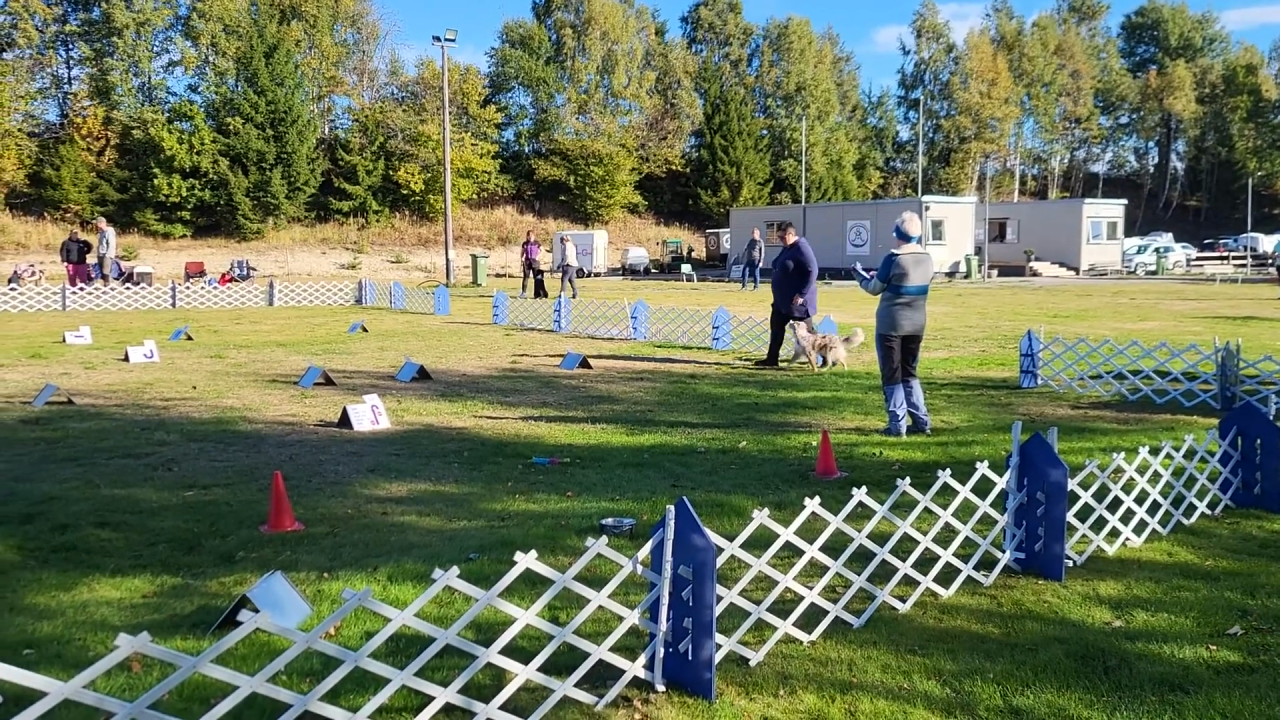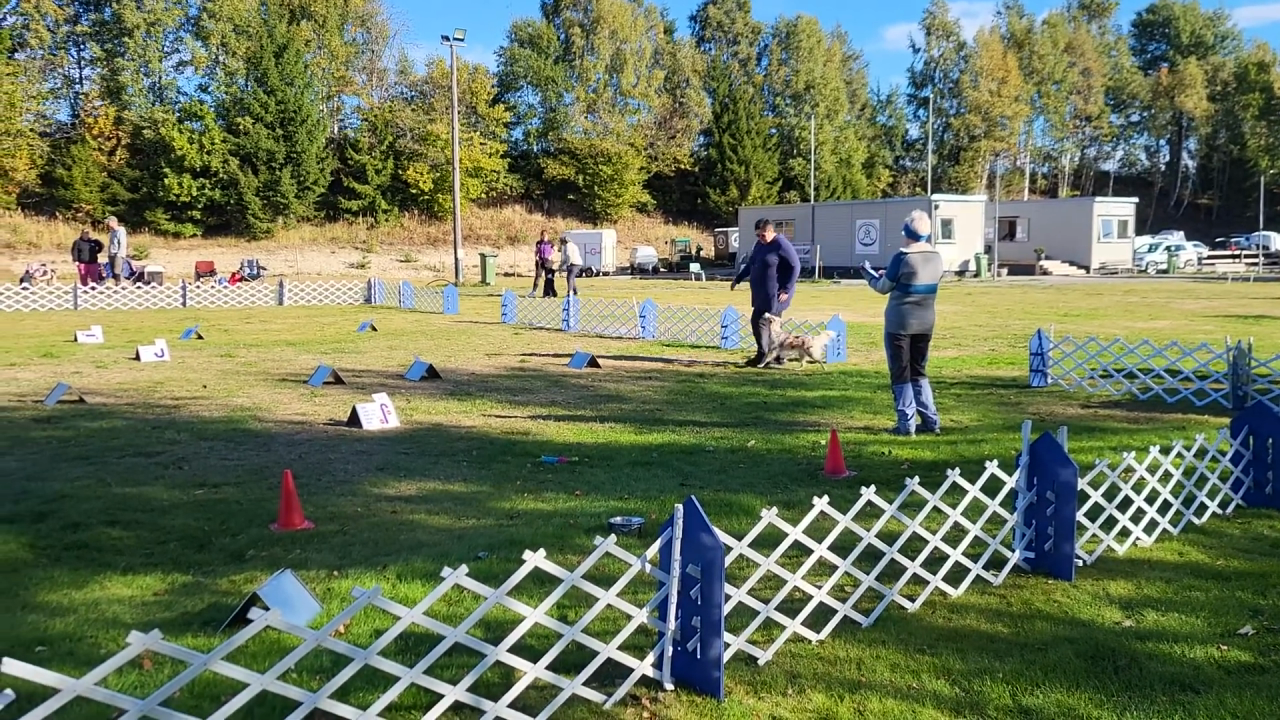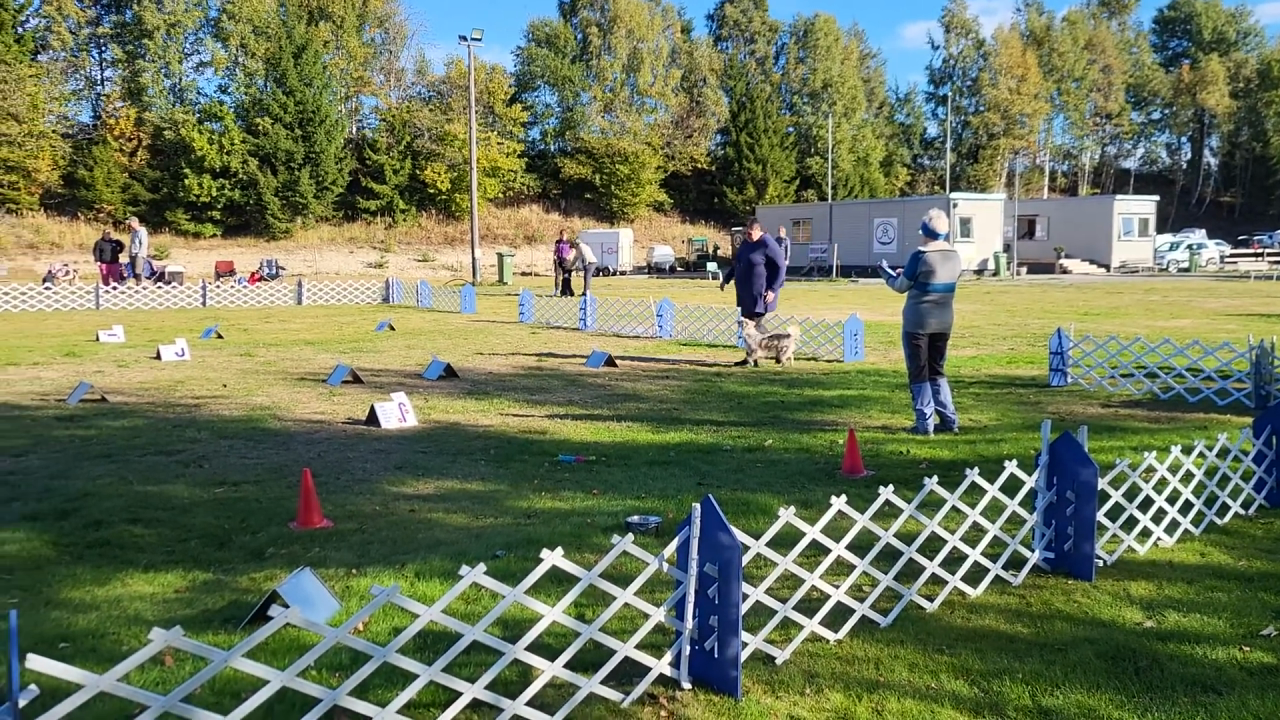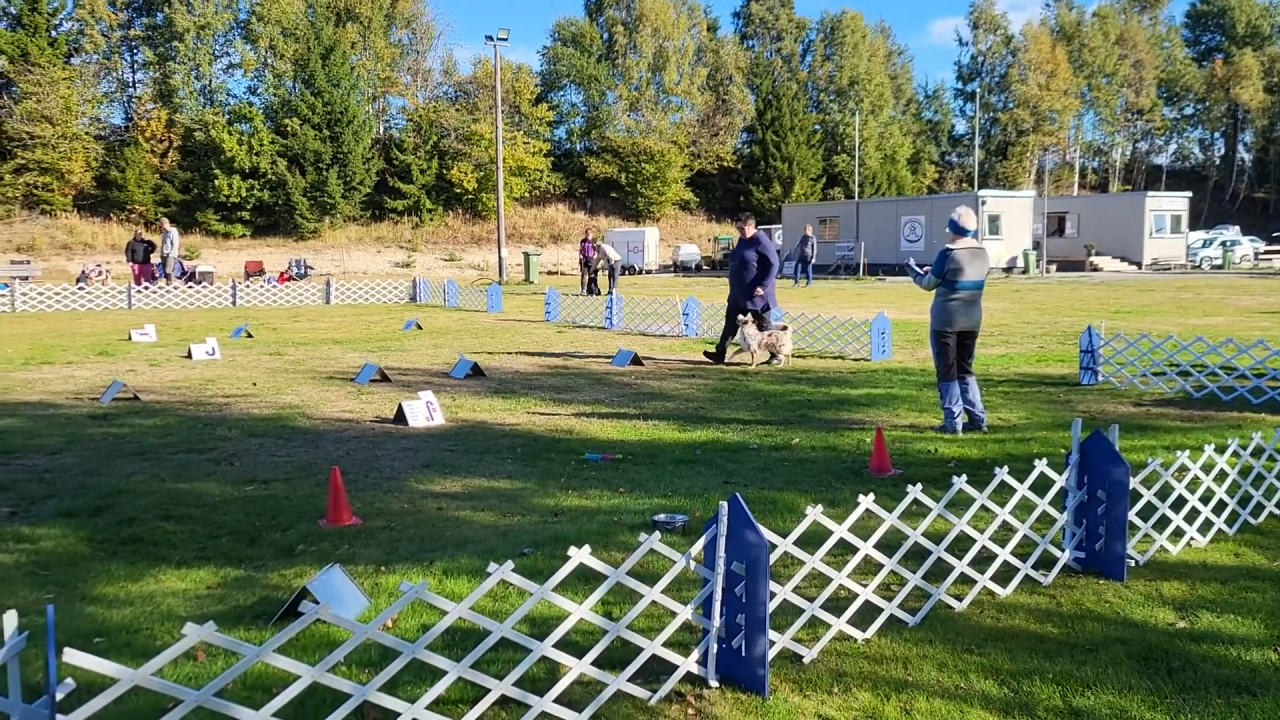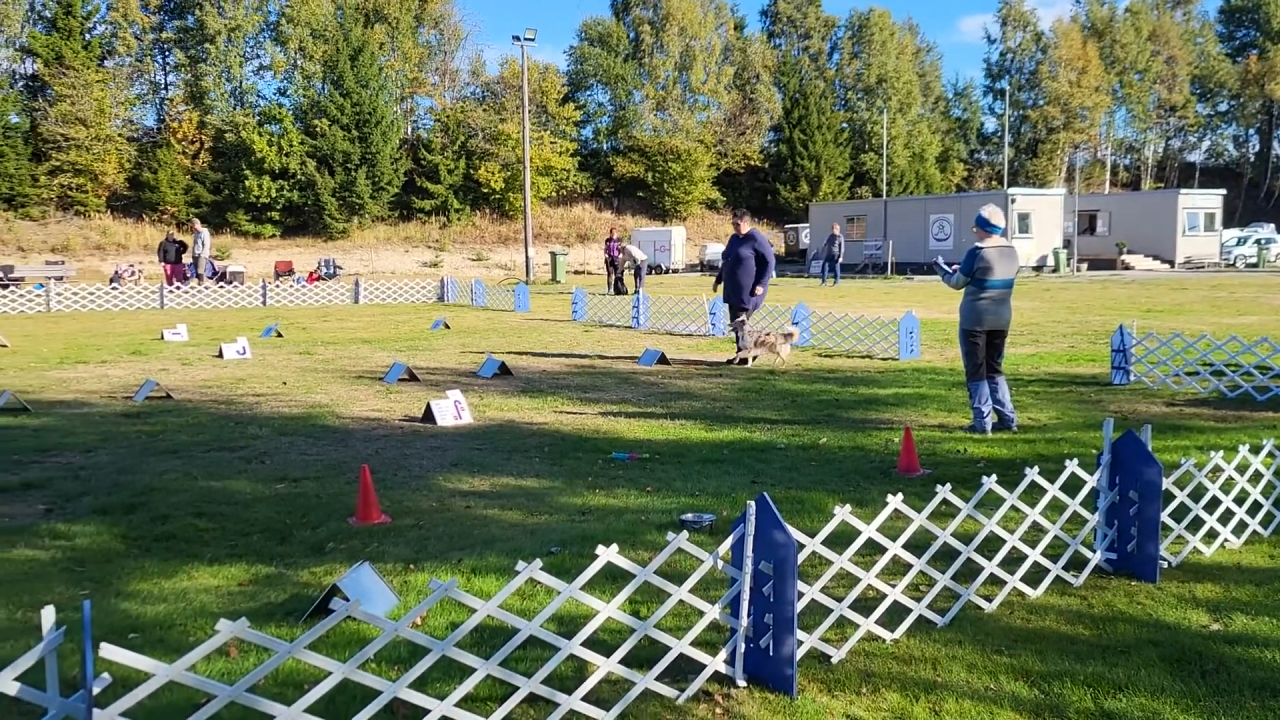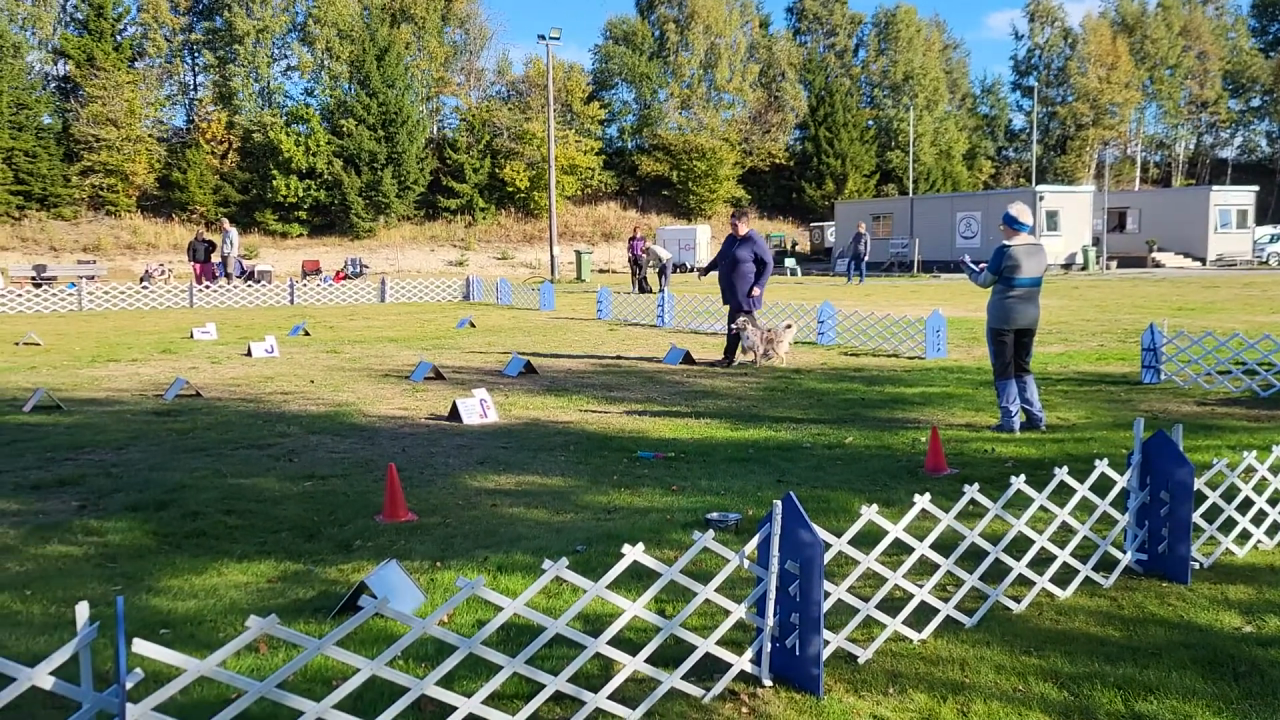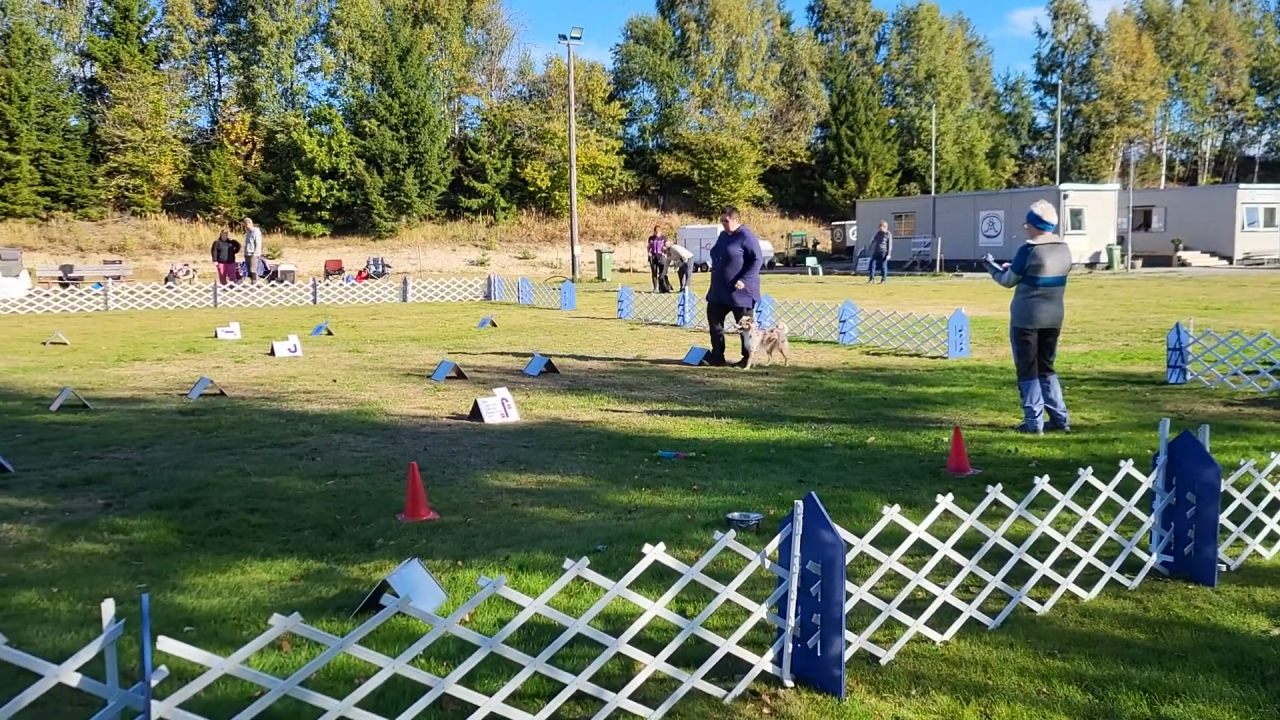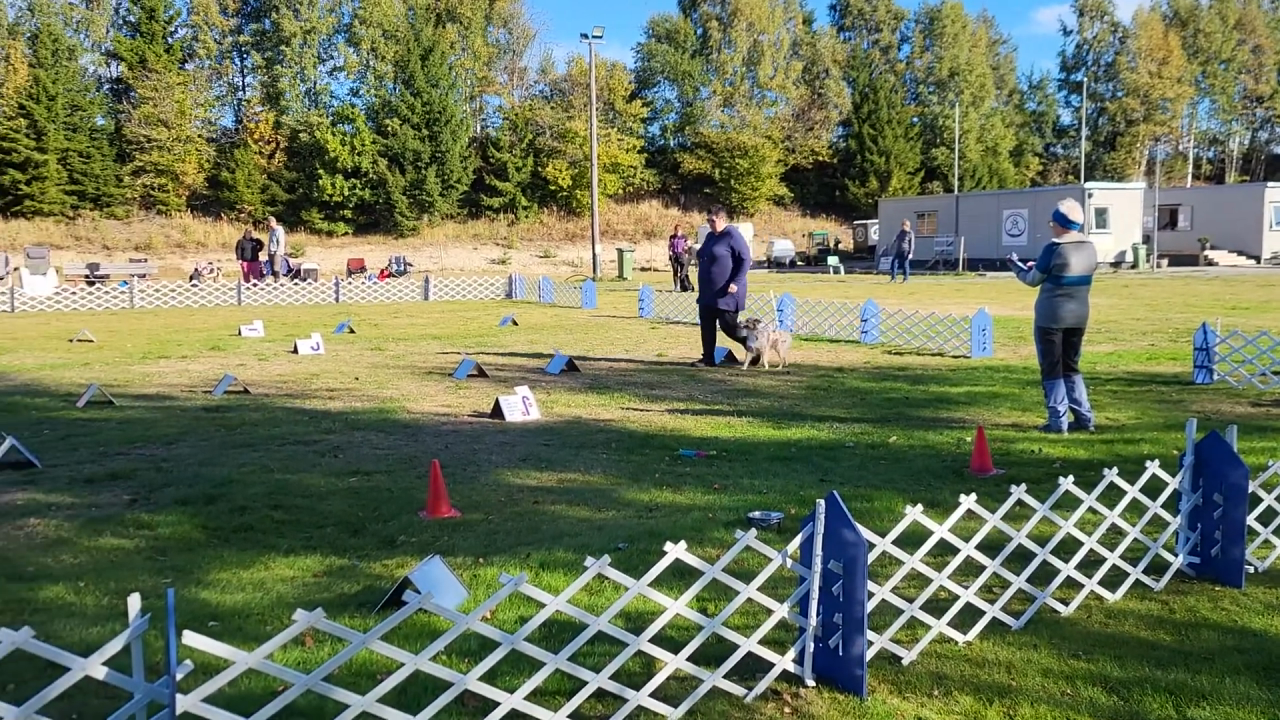
dt=0.3s
person 1, frame 1
left shoulder: (893, 259)
right shoulder: (927, 260)
left elbow: (874, 289)
left wrist: (861, 275)
right wrist: (879, 277)
left hip: (891, 324)
right hip: (916, 324)
left knee: (891, 375)
right knee: (909, 373)
left ankle: (897, 425)
right ankle: (921, 422)
person 1, frame 2
left shoulder: (902, 258)
right shoulder: (936, 258)
left elbow: (883, 288)
left wrist: (869, 274)
right wrist: (887, 275)
left hip: (899, 323)
right hip: (925, 323)
left knee: (901, 374)
right knee: (919, 372)
left ankle: (906, 424)
right ankle: (931, 421)
person 1, frame 3
left shoulder: (921, 256)
right shoulder: (955, 257)
left elbow: (901, 287)
left wrist: (886, 272)
right wrist: (905, 274)
left hip: (918, 322)
right hip: (943, 322)
left knee: (919, 374)
right knee: (937, 371)
left ankle: (924, 424)
right ankle: (949, 420)
person 1, frame 4
left shoulder: (948, 254)
right shoulder: (983, 254)
left elbow: (929, 284)
left wrist: (914, 270)
right wrist: (933, 272)
left hip: (945, 320)
right hip: (972, 320)
left knee: (947, 372)
right knee: (965, 370)
left ankle: (953, 423)
right ankle: (978, 419)
person 1, frame 5
left shoulder: (977, 253)
right shoulder: (1012, 253)
left elbow: (957, 283)
left wrist: (943, 270)
right wrist: (962, 270)
left hip: (974, 319)
right hip: (1001, 319)
left knee: (976, 372)
right knee: (994, 369)
left ankle: (982, 423)
right ankle: (1007, 419)
person 1, frame 6
left shoulder: (1005, 251)
right shoulder: (1040, 251)
left elbow: (985, 282)
left wrist: (969, 267)
right wrist: (990, 269)
left hip: (1002, 318)
right hip: (1029, 318)
left knee: (1004, 371)
right knee: (1023, 369)
left ankle: (1010, 422)
right ankle: (1036, 418)
person 1, frame 7
left shoulder: (1029, 250)
right shoulder: (1065, 250)
left elbow: (1009, 281)
left wrist: (992, 267)
right wrist: (1013, 268)
left hip: (1026, 317)
right hip: (1054, 318)
left knee: (1027, 370)
right knee: (1046, 368)
left ankle: (1034, 422)
right ankle: (1060, 418)
person 1, frame 8
left shoulder: (1054, 248)
right shoulder: (1090, 249)
left elbow: (1034, 280)
left wrist: (1016, 265)
right wrist: (1039, 267)
left hip: (1051, 317)
right hip: (1078, 317)
left knee: (1052, 370)
right knee: (1071, 368)
left ankle: (1058, 422)
right ankle: (1084, 418)
